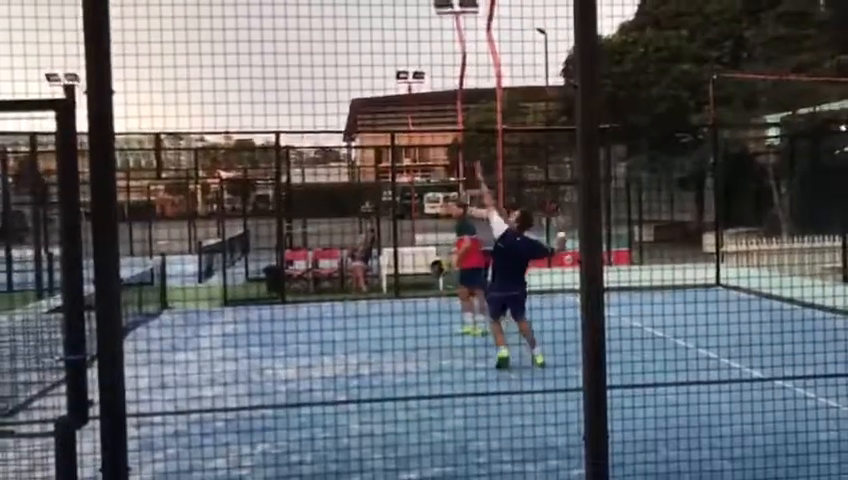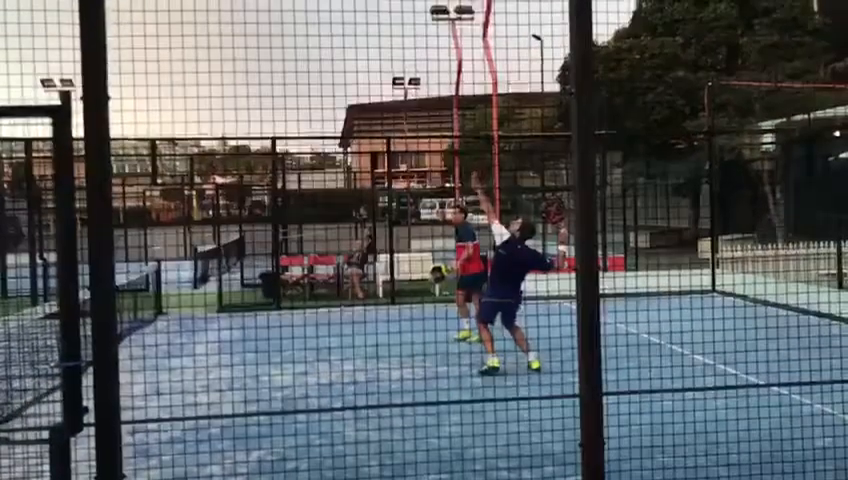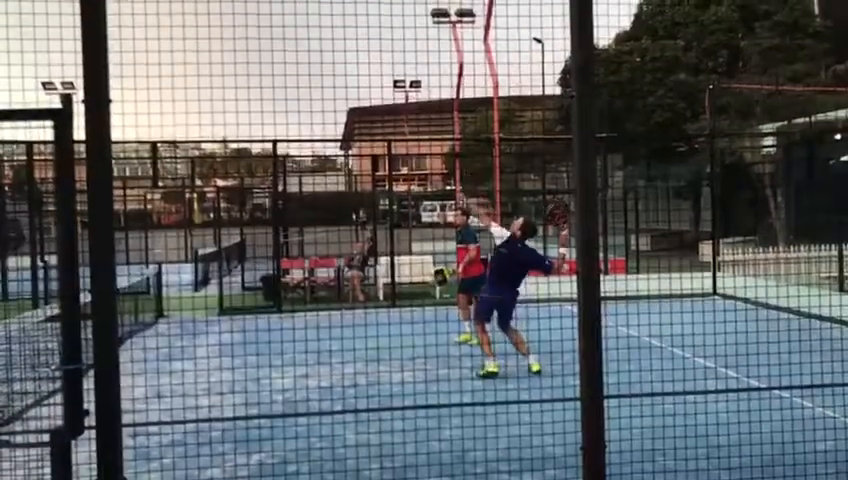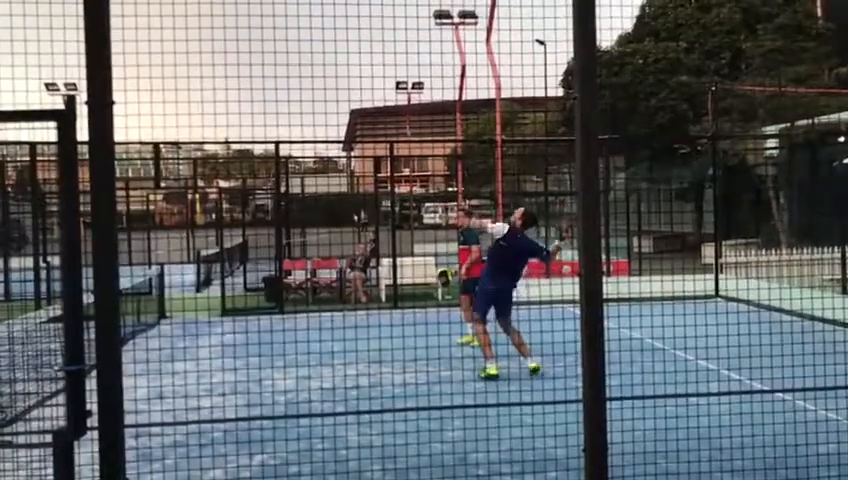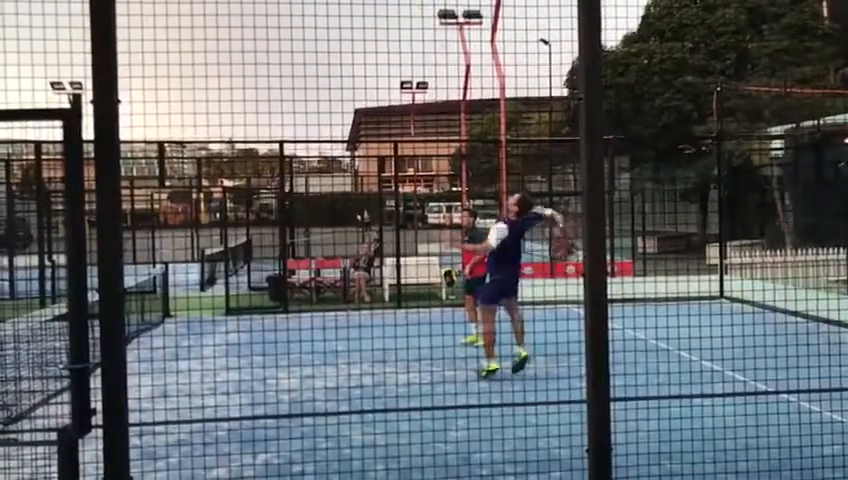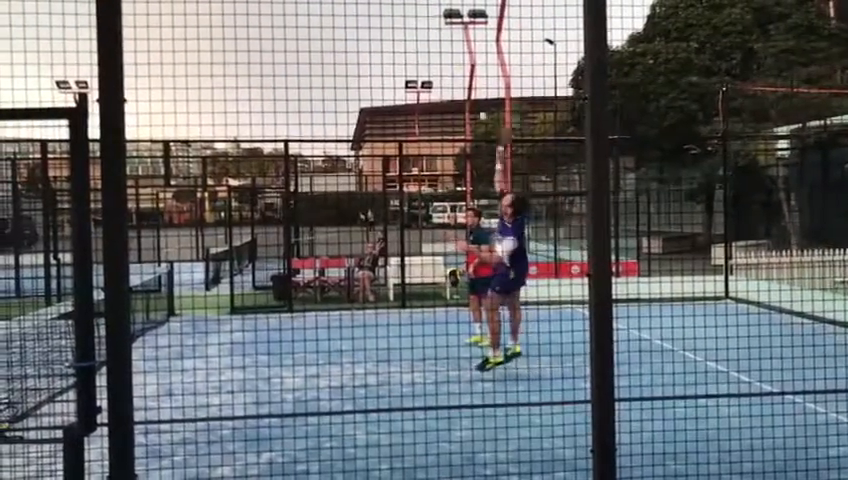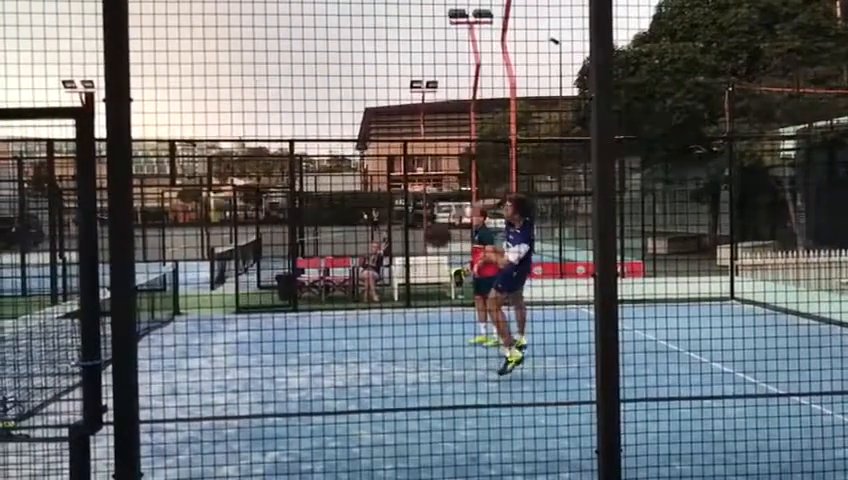
dt=0.7s
person 1, frame 1
left shoulder: (503, 233)
right shoulder: (531, 245)
left elbow: (489, 204)
right elbow: (555, 252)
left wrist: (481, 179)
right wrist: (561, 233)
left hip: (498, 290)
right hip: (518, 290)
left knee: (495, 319)
right knee: (520, 319)
left ankle: (502, 353)
right ankle: (537, 355)
person 1, frame 2
left shoulder: (504, 240)
right shoulder: (531, 255)
left elbow: (489, 212)
right elbow: (555, 266)
left wrist: (478, 189)
left hip: (494, 294)
right hip: (513, 296)
left knee: (482, 323)
right knee: (511, 325)
left ankle: (492, 360)
right ankle: (532, 358)
person 1, frame 3
left shoulder: (505, 238)
right shoulder: (531, 254)
left elbow: (485, 219)
right elbow: (554, 268)
left hip: (491, 292)
right hip: (509, 295)
left knee: (480, 324)
right knee: (506, 326)
left ankle: (491, 365)
right ankle: (532, 361)
person 1, frame 4
left shoulder: (505, 230)
right shoulder: (529, 244)
left elbow: (480, 225)
right elbow: (549, 256)
right wrist: (559, 243)
left hip: (488, 284)
right hip: (507, 287)
left knee: (479, 322)
right knee: (507, 324)
left ankle: (491, 366)
right ankle: (530, 361)
person 1, frame 5
left shoulder: (503, 227)
right shoulder: (526, 220)
left elbow: (484, 249)
right elbow: (551, 214)
left wrist: (461, 245)
right wrist: (559, 226)
left hip: (496, 276)
right hip: (512, 273)
left knee: (488, 318)
right knee: (513, 310)
left ankle: (490, 363)
right ankle: (521, 350)
person 1, frame 6
left shoulder: (511, 235)
right shoulder: (510, 218)
left elbow: (496, 259)
left hip: (509, 269)
right hip: (514, 268)
left knee: (491, 307)
right knee: (513, 306)
left ankle: (495, 355)
right ankle: (514, 346)
person 1, frame 7
left shoulder: (523, 239)
right shoulder: (513, 221)
left elbow: (505, 262)
left wrist: (488, 255)
left hip: (513, 270)
right hip: (516, 268)
left knee: (493, 305)
right knee: (517, 301)
left ankle: (512, 351)
right ankle: (520, 338)
person 2, frame 1
left shoulder: (464, 223)
right shoulder: (462, 223)
left elbow: (467, 243)
left wrist: (457, 257)
right wrist: (457, 256)
left hip: (473, 265)
right hip: (468, 265)
left knee: (478, 294)
right knee: (464, 294)
left ankle: (481, 326)
right ankle: (469, 325)
person 2, frame 2
left shoulder: (466, 229)
right shoulder: (459, 229)
left elbow: (469, 251)
left wrist: (459, 262)
right wrist: (457, 264)
left hip: (474, 271)
right hip: (466, 271)
left knee: (476, 301)
right knee: (460, 300)
right ankle: (466, 330)
person 2, frame 3
left shoulder: (468, 232)
right shoulder: (460, 232)
left elbow: (473, 252)
left wrist: (462, 265)
right wrist: (459, 267)
left hip: (474, 273)
right hip: (466, 273)
right knee: (462, 302)
right ankle: (468, 333)
person 2, frame 4
left shoulder: (471, 233)
right shoulder: (461, 233)
left elbow: (475, 253)
left wrist: (465, 266)
right wrist: (460, 268)
left hip: (475, 274)
right hip: (466, 274)
right knee: (464, 303)
right ankle: (471, 334)
person 2, frame 5
left shoulder: (477, 233)
right shoulder: (466, 233)
left elbow: (480, 253)
left wrist: (469, 266)
right wrist: (464, 266)
left hip: (479, 274)
right hip: (469, 274)
right knee: (469, 302)
right ankle: (474, 334)
person 2, frame 6
left shoulder: (482, 233)
right shoulder: (470, 233)
left elbow: (485, 253)
left wrist: (473, 265)
right wrist: (467, 265)
left hip: (483, 273)
right hip: (473, 273)
right knee: (473, 301)
right ankle: (478, 334)
person 2, frame 7
left shoulder: (487, 233)
right shoulder: (475, 232)
left wrist: (478, 265)
right wrist: (472, 264)
left hip: (488, 273)
right hip: (478, 273)
right knee: (478, 301)
left ankle: (496, 336)
right ankle: (483, 334)
